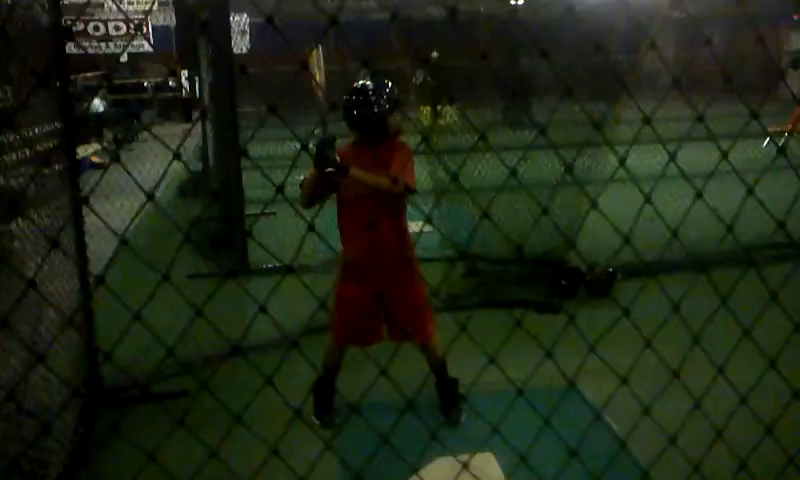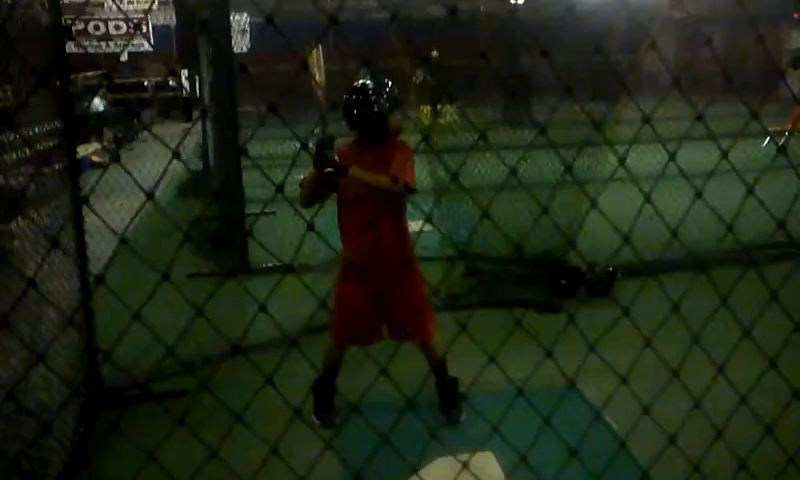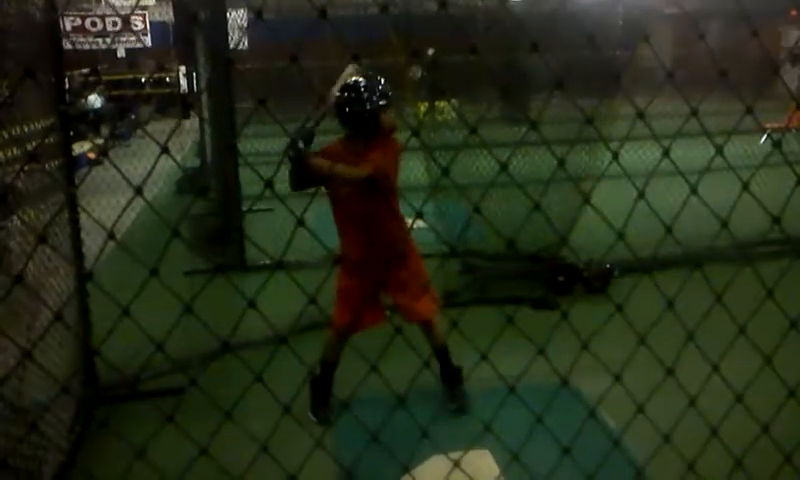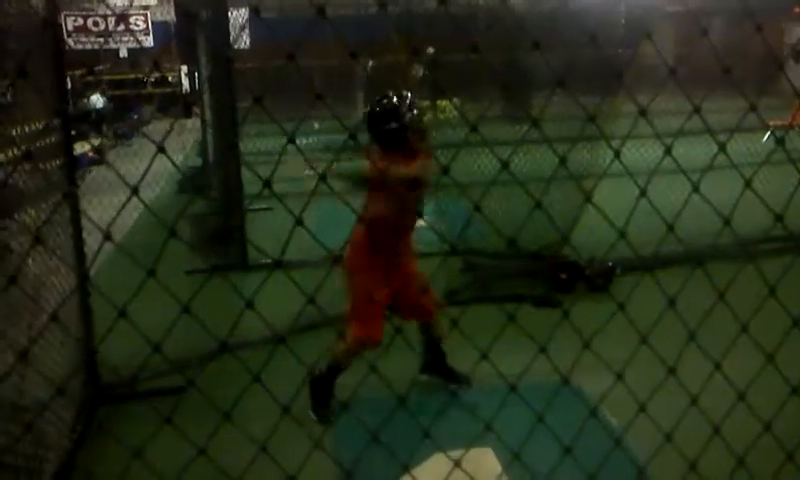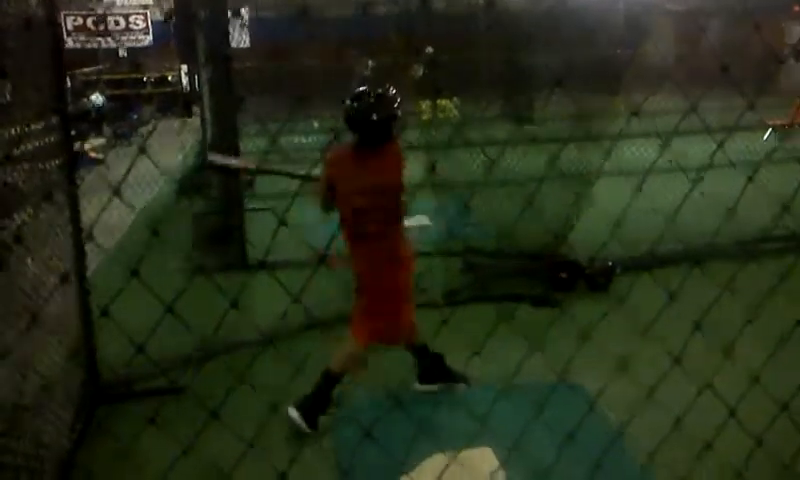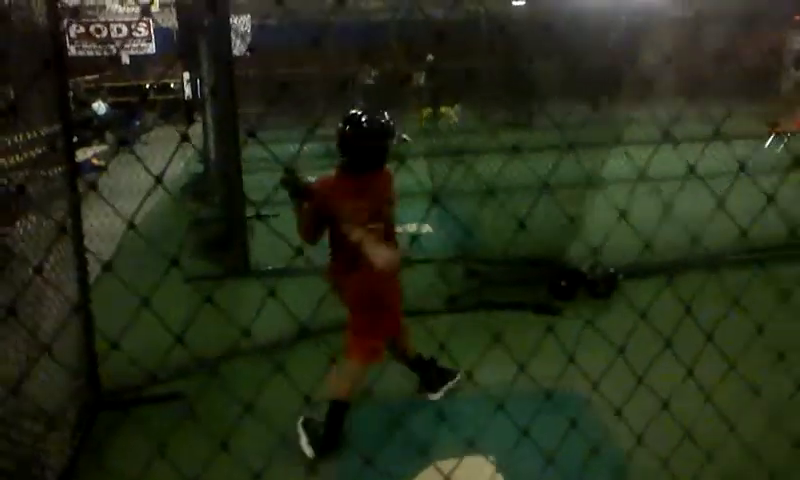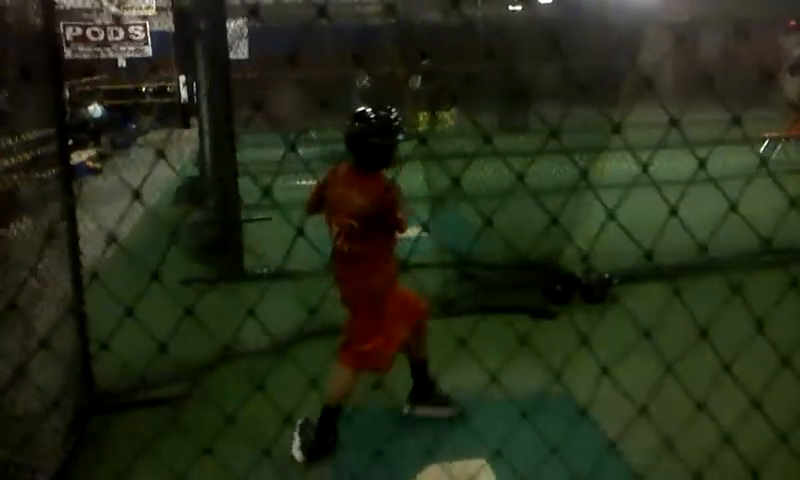
dt=0.3s
person 1, frame 1
left shoulder: (399, 150)
right shoulder: (341, 155)
left elbow: (397, 186)
right elbow: (307, 200)
left wrist: (348, 170)
right wrist: (319, 165)
left hip: (398, 262)
right hip: (358, 264)
left knee: (421, 330)
right knee: (343, 333)
left ankle: (447, 389)
right ankle: (324, 392)
person 1, frame 2
left shoulder: (399, 149)
right shoulder: (341, 155)
left elbow: (397, 186)
right elbow: (306, 200)
left wrist: (346, 170)
right wrist: (319, 165)
left hip: (398, 261)
right hip: (358, 264)
left knee: (422, 330)
right knee: (343, 333)
left ankle: (447, 389)
right ankle: (324, 392)
person 1, frame 3
left shoulder: (388, 146)
right shoulder: (330, 153)
left elbow: (359, 175)
left wrist: (312, 161)
right wrist: (302, 161)
left hip: (397, 251)
right hip: (357, 257)
left knee: (425, 315)
right knee: (343, 325)
left ankle: (451, 377)
right ankle: (321, 386)
person 1, frame 4
left shoulder: (414, 155)
right shoulder: (381, 162)
left elbow: (423, 169)
right elbow: (376, 216)
left wrist: (392, 176)
left hip: (397, 253)
right hip: (369, 258)
left knee: (426, 307)
right knee: (363, 335)
left ankle: (434, 362)
right ankle: (322, 383)
person 1, frame 5
left shoulder: (336, 160)
right shoulder: (393, 156)
left elbow: (327, 204)
left hip: (363, 253)
right hip: (388, 255)
left knee: (400, 315)
right knee: (366, 331)
left ankle: (430, 368)
right ankle: (315, 401)
person 1, frame 6
left shoulder: (324, 190)
right shoulder: (383, 179)
left elbow: (309, 237)
left wrist: (304, 199)
left hip: (347, 277)
right hip: (380, 277)
left knee: (388, 327)
right knee: (362, 350)
left ankle: (422, 378)
right ankle: (335, 427)
person 1, frame 7
left shoulder: (337, 175)
right shoulder: (385, 187)
left elbow: (311, 207)
right elbow: (400, 225)
left hip: (352, 271)
right hip: (370, 282)
left knee: (415, 314)
right knee: (356, 357)
left ankle: (423, 392)
right ankle: (320, 436)
